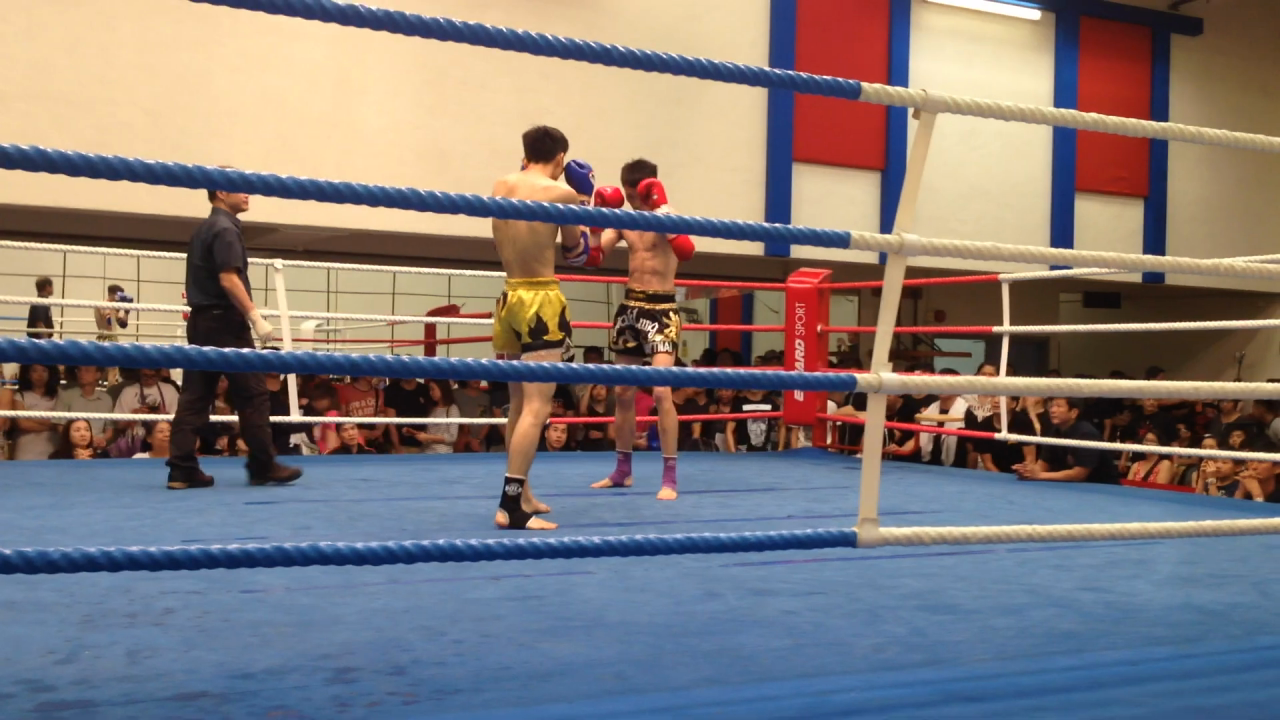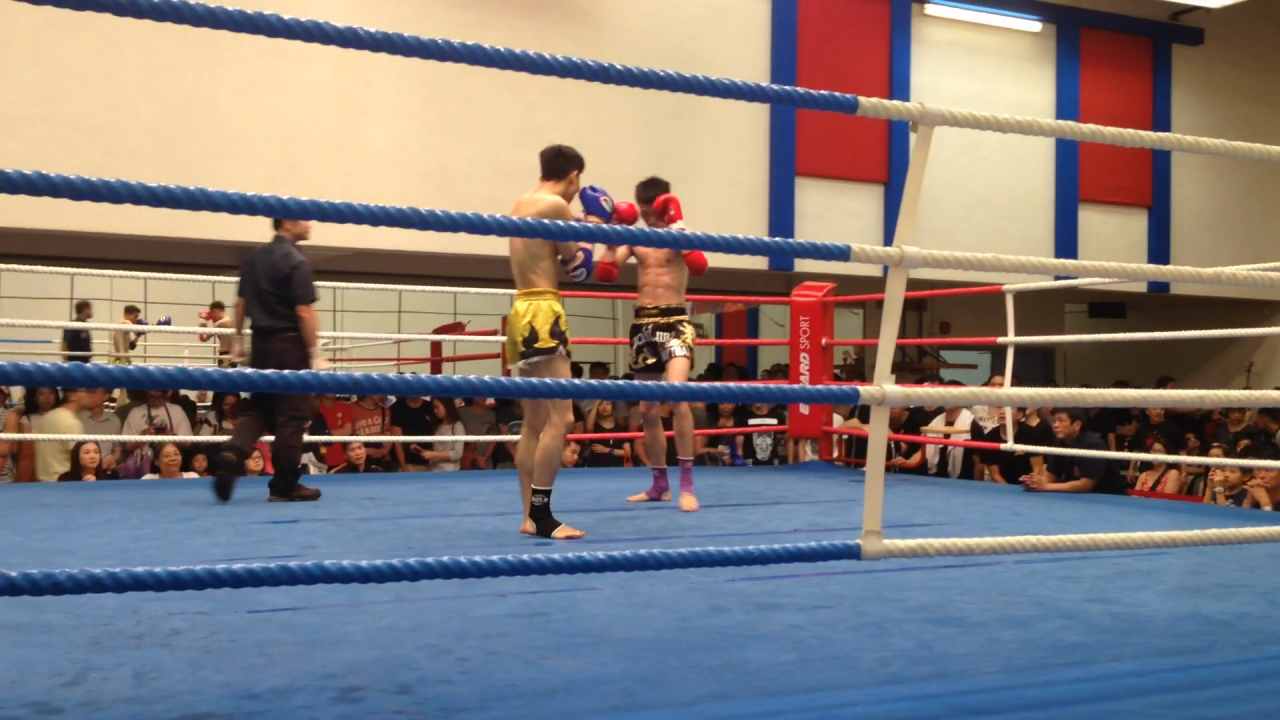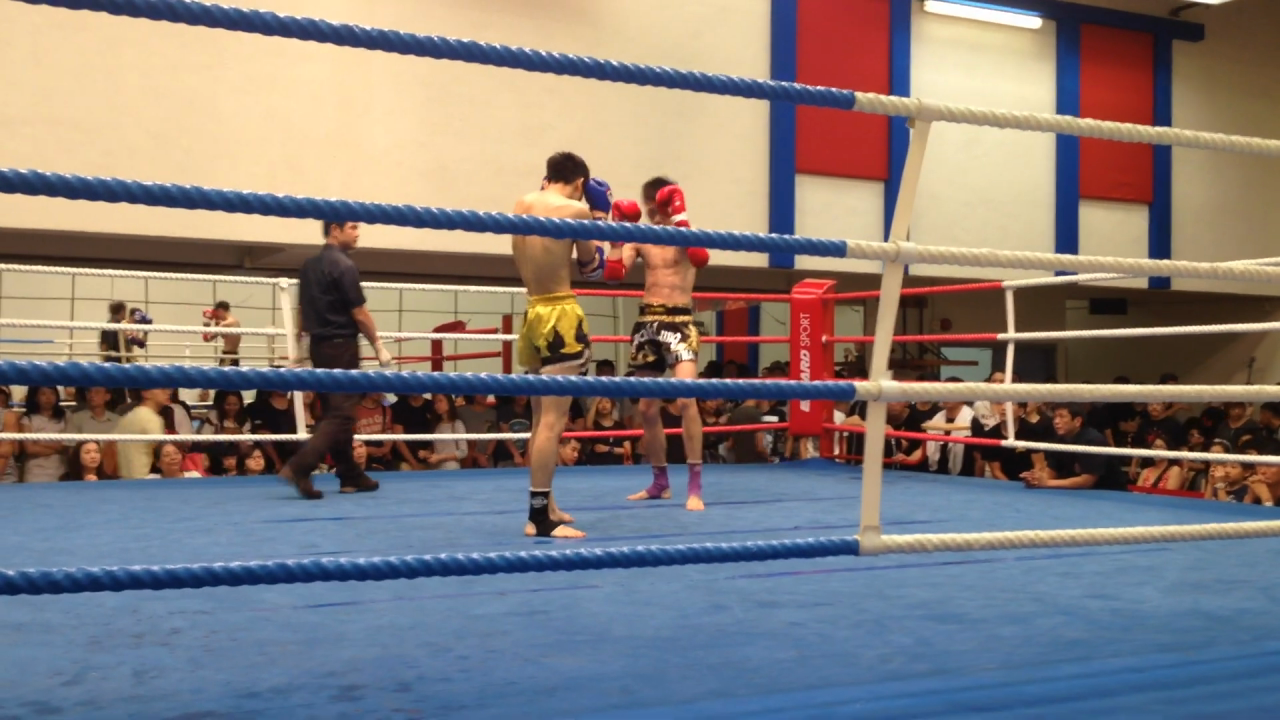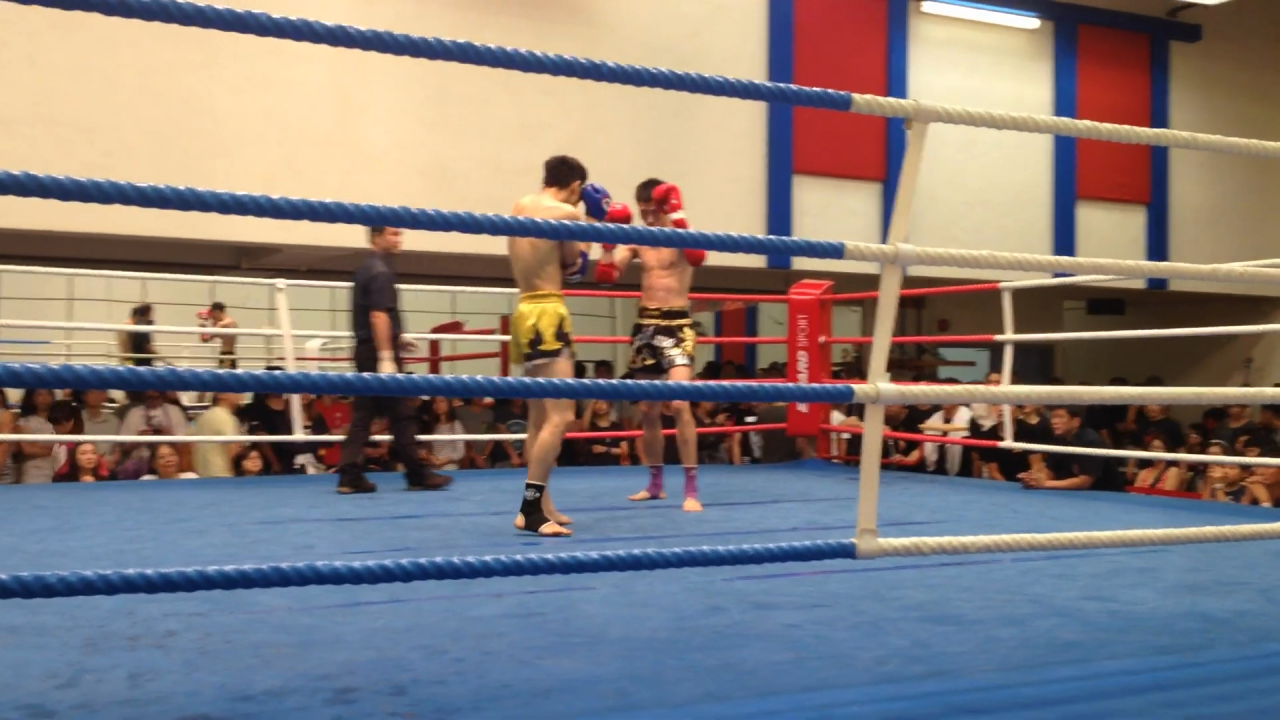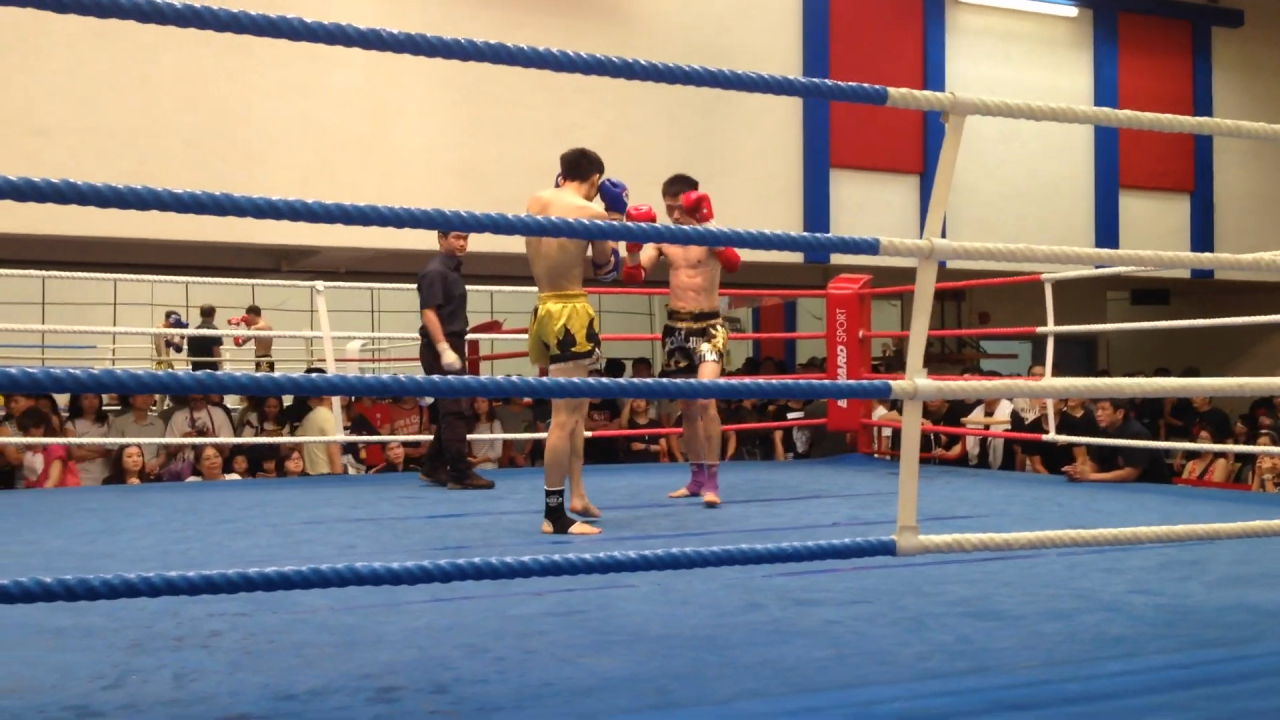
dt=0.5s
person 1, frame 1
left shoulder: (502, 186)
right shoulder: (560, 194)
right elbow: (578, 254)
right wrist: (582, 198)
left hip: (512, 298)
right hip: (541, 301)
left knee: (520, 406)
right knee: (537, 408)
left ankle: (521, 494)
right ankle: (510, 506)
person 1, frame 2
left shoulder: (524, 203)
right shoulder: (556, 206)
right elbow: (580, 269)
left wrist: (576, 221)
left hip: (523, 312)
right hip: (541, 313)
left knee: (535, 423)
right knee: (560, 418)
left ankle: (531, 514)
right ankle: (541, 514)
person 1, frame 3
left shoulder: (523, 203)
right shoulder: (576, 210)
right elbow: (593, 268)
right wrist: (598, 216)
left hip: (534, 314)
right hip: (559, 315)
left knee: (544, 419)
right knee: (553, 421)
left ankle: (546, 506)
right ankle: (539, 517)
person 1, frame 4
left shoulder: (522, 206)
right shoulder: (566, 214)
right elbow: (574, 270)
right wrist: (593, 222)
left hip: (527, 312)
right hip: (546, 315)
left knee: (539, 419)
right knee: (561, 416)
left ankle: (543, 505)
right ankle: (530, 508)
person 1, frame 5
left shoulder: (536, 201)
right shoulder: (590, 212)
right elbow: (607, 268)
right wrist: (615, 218)
left hip: (545, 310)
right hip: (569, 315)
left knee: (574, 411)
right knee: (564, 418)
left ankle: (576, 496)
right ankle: (555, 513)
person 2, frame 1
left shoulder: (665, 217)
left elbow: (685, 251)
right elbow: (592, 259)
left wrist: (661, 208)
left hip: (661, 309)
right hip: (630, 307)
left knee: (661, 393)
right knee: (623, 394)
left ankle: (670, 479)
right ankle: (622, 471)
person 2, frame 2
left shoulder: (678, 233)
left elbow: (699, 266)
right elbow: (605, 275)
left wrist: (676, 224)
left hip: (675, 321)
right hip: (643, 323)
right knee: (648, 410)
left ankle: (686, 482)
right ankle: (659, 484)
person 2, frame 3
left shoulder: (682, 233)
right shoulder: (640, 239)
left elbow: (700, 259)
right elbow: (614, 272)
left wrist: (680, 216)
left hip: (679, 321)
right hip: (647, 322)
left knee: (686, 399)
right knee: (648, 408)
left ankle: (695, 486)
right ankle: (660, 482)
person 2, frame 4
left shoulder: (679, 233)
right shoulder: (636, 241)
left elbow: (696, 258)
right elbow: (605, 275)
left wrist: (676, 215)
left hip: (676, 325)
right hip: (645, 325)
left knee: (679, 403)
right knee: (648, 409)
left ankle: (691, 489)
right ankle: (656, 483)
person 2, frame 5
right shoulder: (663, 239)
left elbow: (733, 263)
right elbow: (633, 274)
left wrist: (707, 223)
right wrist: (634, 237)
left hip: (706, 325)
right hip: (675, 327)
left knee: (704, 398)
right knee: (688, 408)
left ankle: (711, 482)
right ankle: (695, 478)
person 3, frame 1
left shoulder: (203, 230)
right shoulder: (224, 229)
right elbow: (229, 279)
right wrist: (256, 318)
left hip: (200, 321)
right hip: (222, 321)
left knee: (194, 397)
right knee: (252, 394)
left ankle: (182, 468)
right ankle: (262, 467)
person 3, frame 2
left shoulder: (255, 258)
right shoulder: (296, 261)
left elbow: (241, 302)
right elbow: (304, 311)
left wrist: (237, 341)
right wrist: (316, 353)
left hip: (261, 342)
right hip: (288, 343)
left knee: (259, 409)
right knee: (293, 415)
left ankle: (231, 456)
right ankle: (285, 485)
person 3, frame 3
left shoulder: (309, 265)
right shoulder: (343, 265)
left elbow: (301, 310)
right elbow: (359, 313)
left wrist: (299, 348)
right wrist: (379, 348)
left hip: (319, 346)
right hip: (341, 346)
left knee: (336, 412)
right knee: (343, 414)
left ankle: (350, 475)
right ankle: (300, 466)
person 3, frame 4
left shoulder: (365, 269)
right shoulder: (380, 272)
right elbow: (378, 317)
left wrist: (395, 341)
right wrist: (386, 358)
left hip: (364, 350)
right hip: (378, 352)
left knee: (363, 415)
right knee: (402, 415)
left ankle: (350, 475)
right ankle: (418, 475)
person 3, frame 5
left shoulder: (456, 271)
right shoulder: (435, 272)
right elbow: (429, 314)
right wrist: (445, 349)
left hip: (453, 346)
right hip: (442, 350)
left knee: (451, 411)
right knee: (455, 411)
left ankle: (434, 467)
right ankle: (460, 473)
